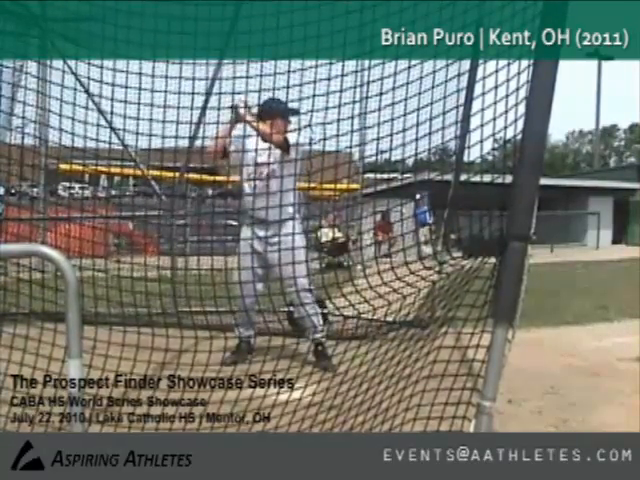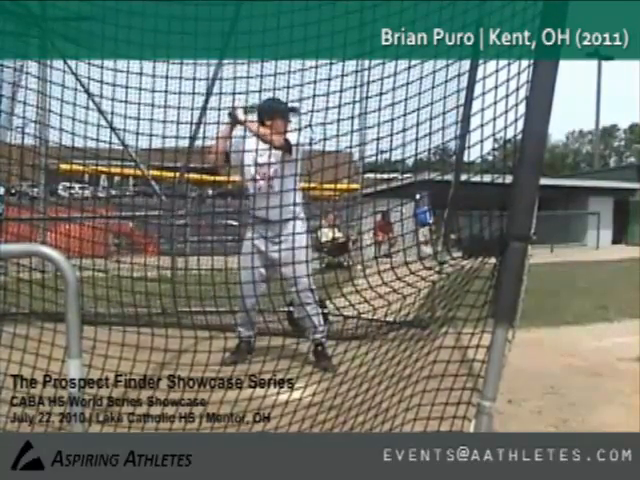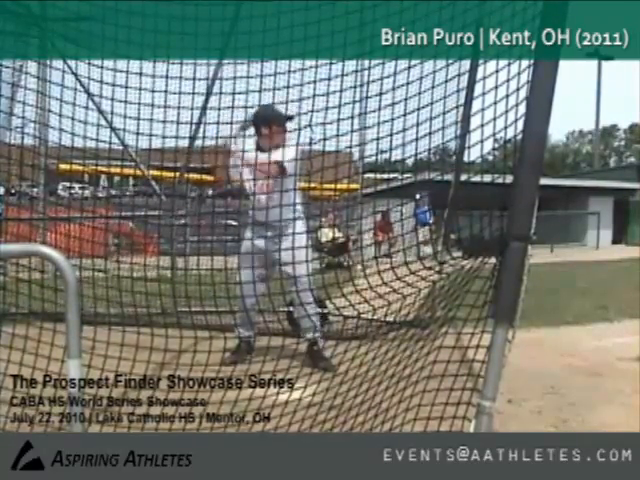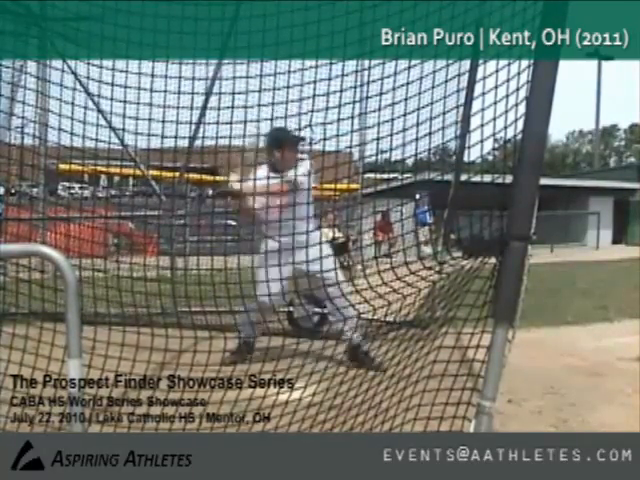
dt=0.3s
person 1, frame 1
left shoulder: (294, 143)
right shoulder: (245, 143)
left elbow: (274, 139)
right elbow: (214, 151)
left wrist: (247, 118)
right wrist: (233, 122)
left hip: (286, 227)
right hip: (253, 227)
left knee: (300, 286)
right knee: (246, 288)
left ankle: (319, 344)
right ankle: (245, 341)
person 1, frame 2
left shoulder: (294, 142)
right shoulder: (245, 144)
left elbow: (276, 141)
right elbow: (215, 157)
left wrist: (244, 121)
right wrist: (231, 125)
left hip: (290, 227)
right hip: (257, 227)
left knee: (302, 286)
right knee: (248, 288)
left ankle: (319, 345)
right ankle: (245, 342)
person 1, frame 3
left shoulder: (290, 150)
right shoulder: (244, 151)
left elbow: (270, 170)
left wrist: (239, 157)
right wrist: (228, 158)
left hip: (291, 228)
right hip: (257, 230)
left knee: (302, 286)
right knee: (248, 287)
left ankle: (314, 346)
right ankle: (245, 341)
person 1, frame 4
left shoulder: (303, 167)
right shoulder: (258, 174)
left elbow: (284, 189)
right elbow: (255, 213)
left wrist: (247, 189)
left hip: (308, 239)
right hip: (275, 243)
left knee: (333, 289)
right knee: (265, 298)
left ankle: (355, 346)
right ankle: (246, 342)
